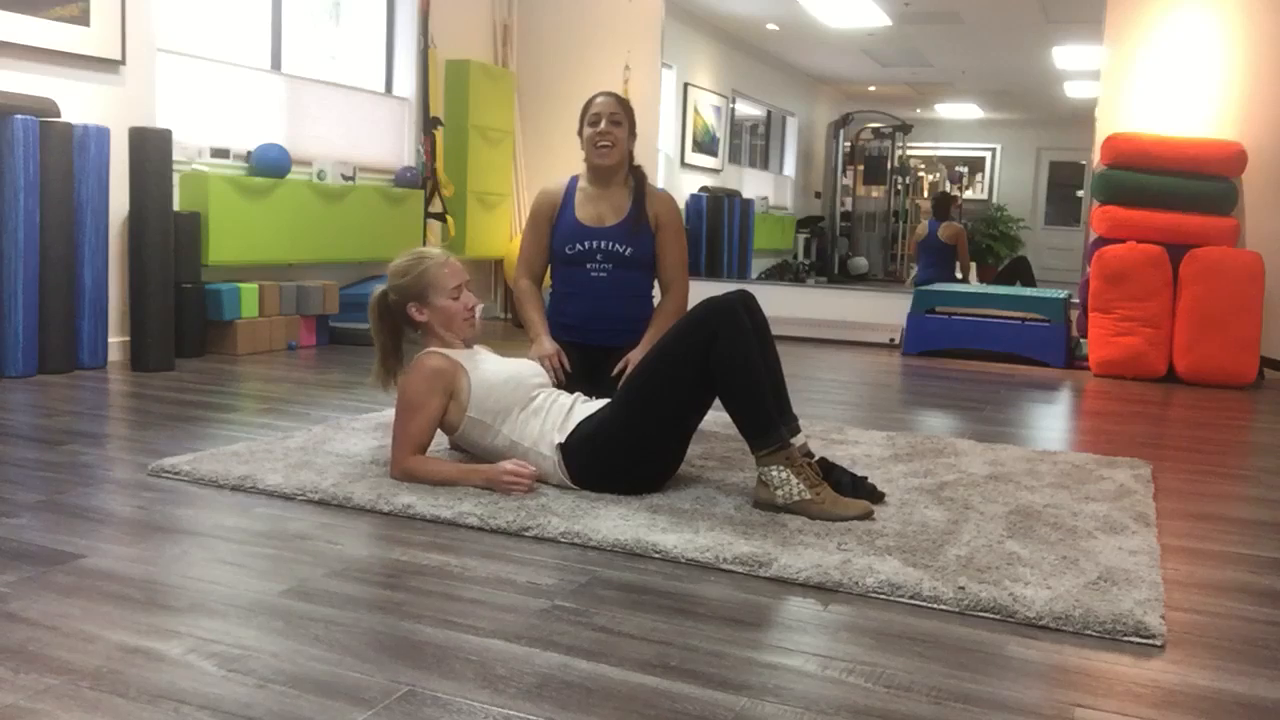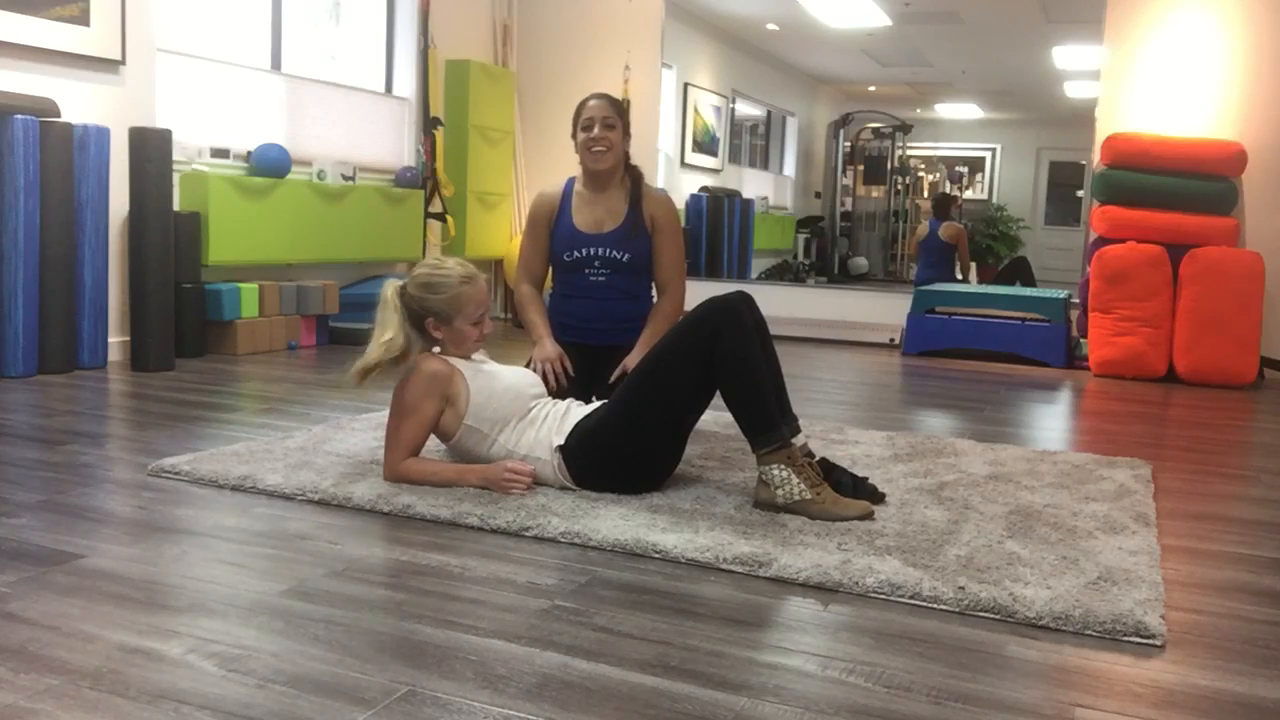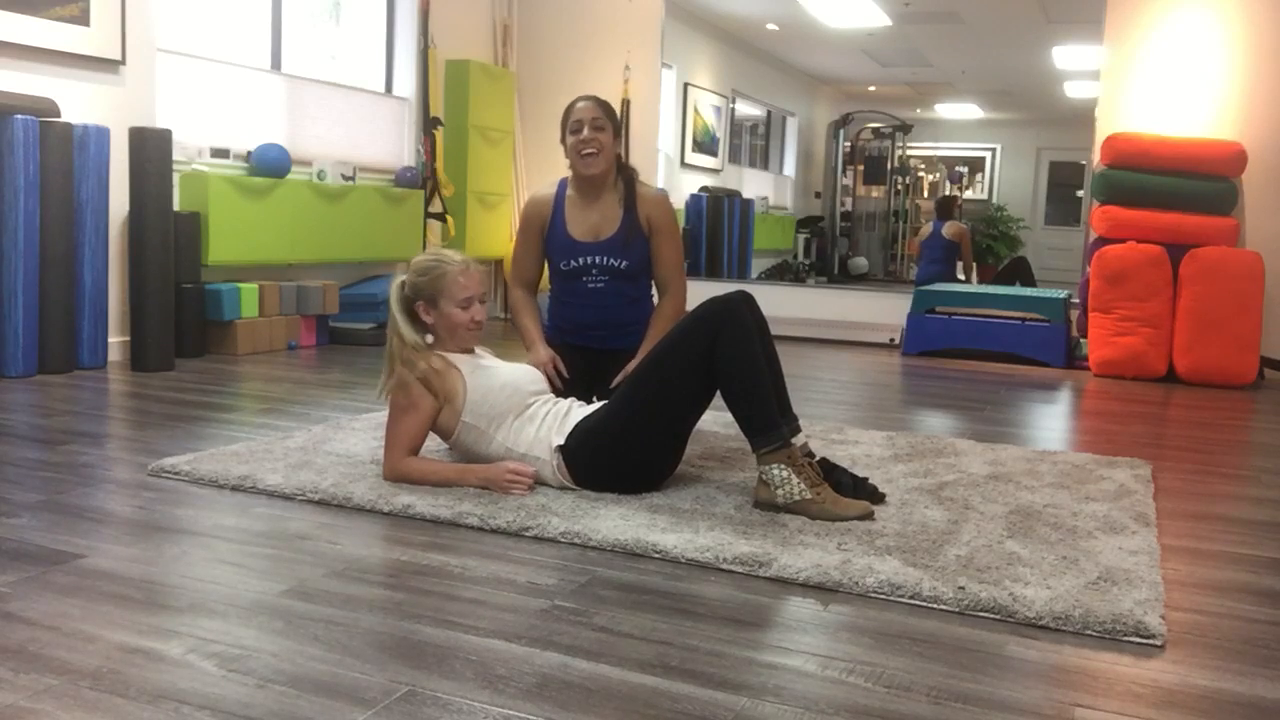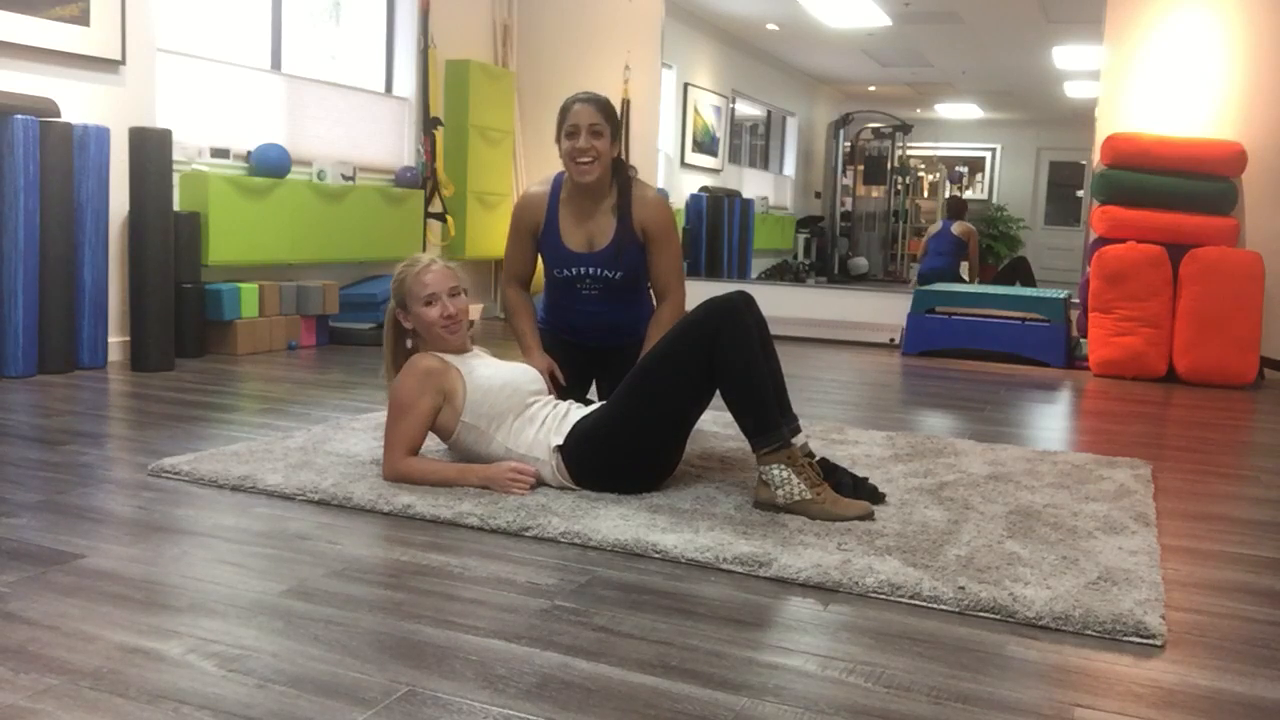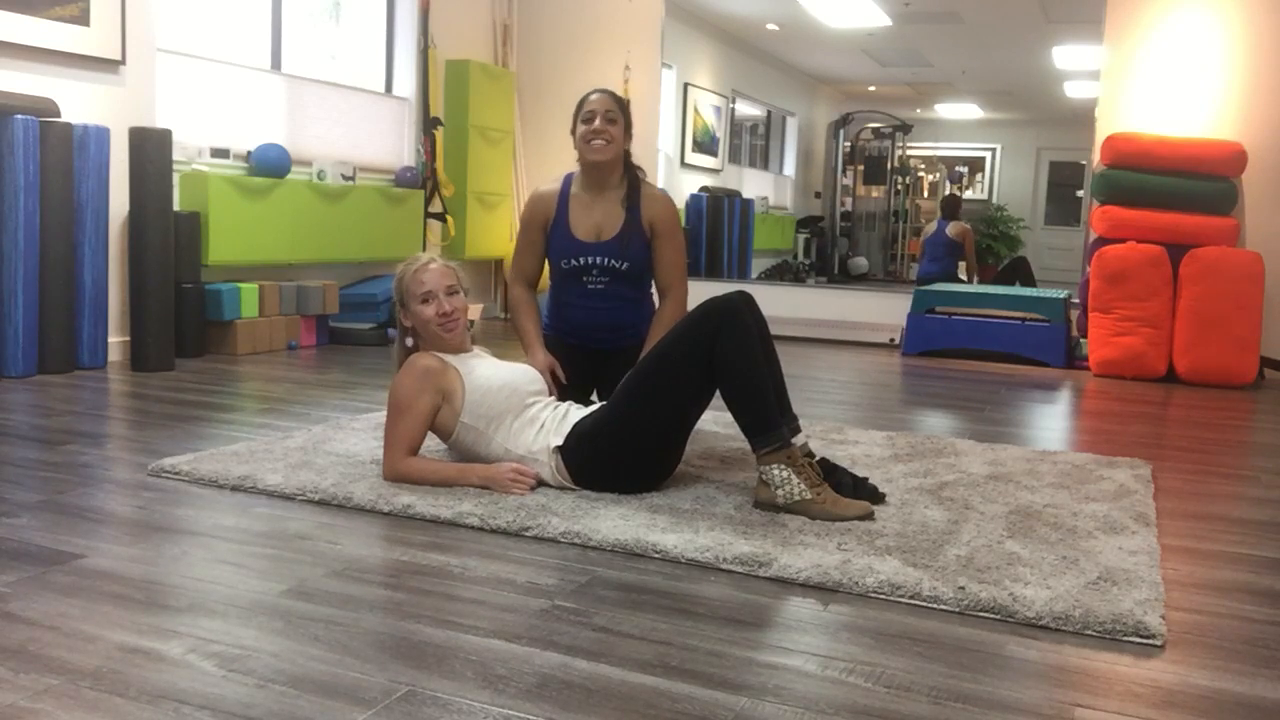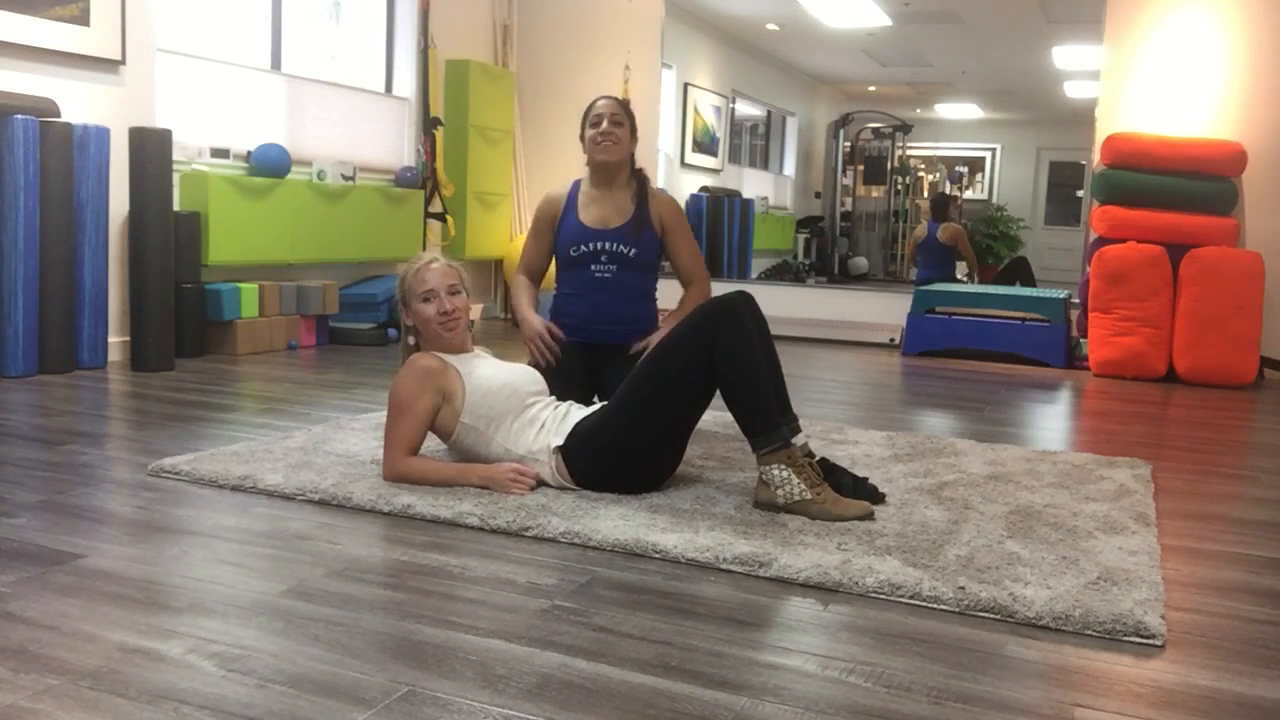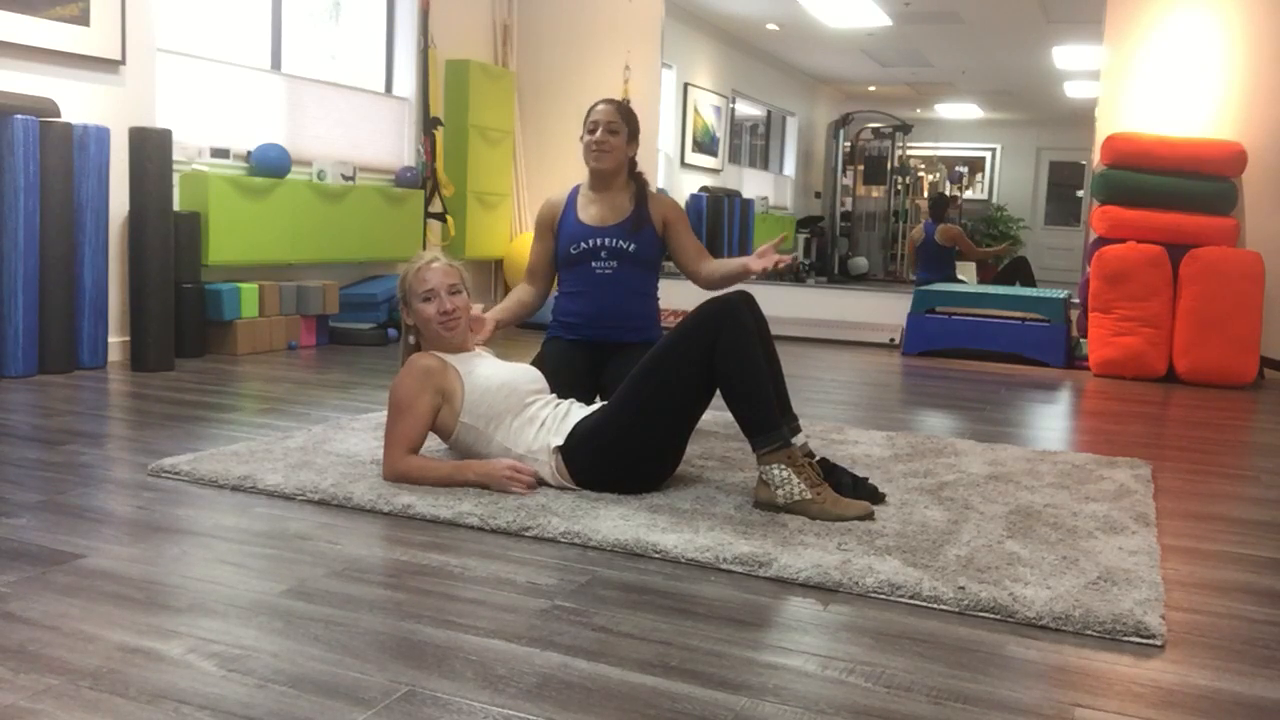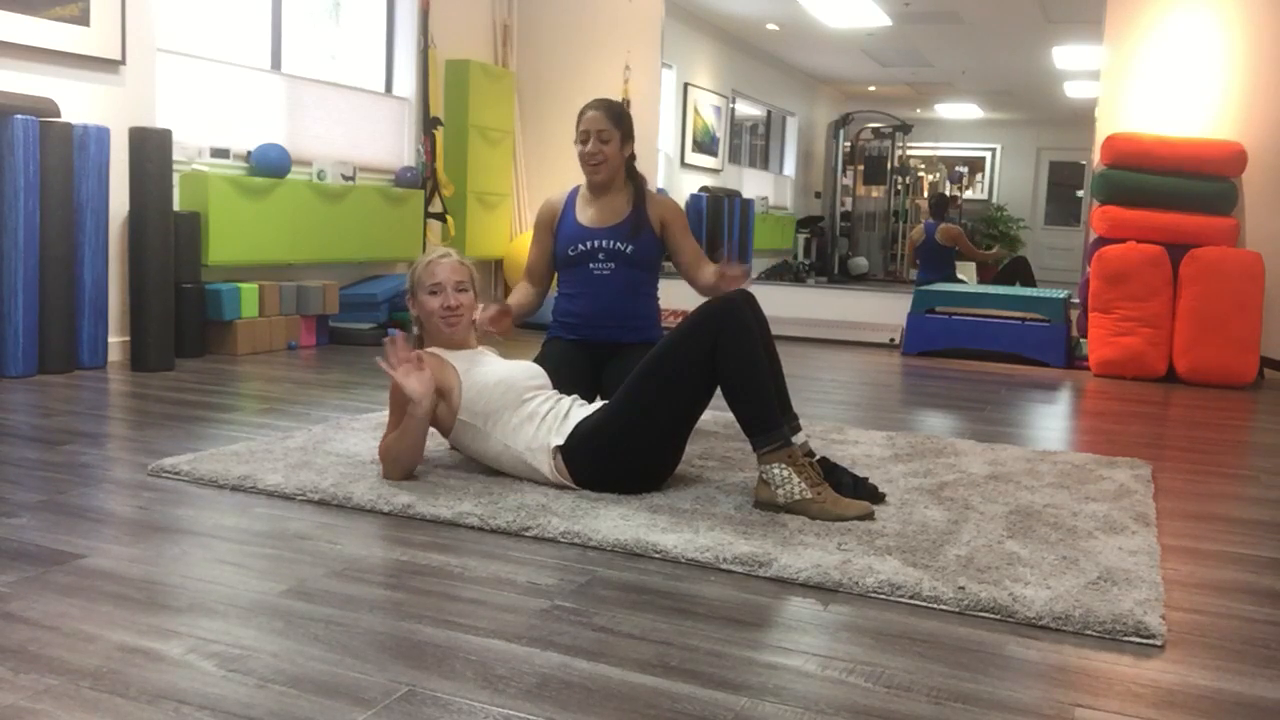
dt=0.4s
person 1, frame 1
left shoulder: (474, 356)
right shoulder: (431, 370)
right elbow: (404, 464)
right wrist: (487, 475)
left hip: (603, 434)
right hip: (597, 456)
left knee: (738, 306)
right knee: (719, 319)
left ankle: (792, 459)
right ankle: (782, 477)
person 1, frame 2
left shoulder: (469, 361)
right shoulder: (431, 376)
right elbow: (397, 466)
right wrist: (481, 475)
left hip: (600, 434)
right hip: (594, 457)
left knee: (734, 308)
right knee: (721, 318)
left ankle: (791, 458)
right ankle: (781, 475)
person 1, frame 3
left shoulder: (474, 357)
right shoulder: (426, 373)
right elbow: (396, 466)
right wrist: (484, 474)
left hip: (599, 436)
right hip: (592, 457)
left knee: (736, 307)
right knee: (723, 319)
left ankle: (791, 459)
right ankle: (782, 477)
person 1, frame 4
left shoulder: (475, 357)
right shoulder: (425, 372)
right elbow: (396, 465)
right wrist: (484, 474)
left hip: (599, 439)
right hip: (590, 457)
left knee: (735, 307)
right knee: (721, 319)
left ankle: (793, 458)
right ankle: (782, 477)
person 1, frame 5
left shoulder: (476, 357)
right shoulder: (424, 371)
right elbow: (396, 465)
right wrist: (483, 474)
left hip: (599, 440)
right hip: (590, 457)
left knee: (736, 308)
right knee: (723, 317)
left ankle: (792, 457)
right ankle: (783, 476)
person 1, frame 6
left shoulder: (478, 358)
right shoulder: (425, 372)
right elbow: (396, 465)
right wrist: (484, 474)
left hip: (598, 439)
right hip: (590, 458)
left knee: (735, 308)
right knee: (721, 318)
left ankle: (792, 459)
right ankle: (782, 477)
person 1, frame 7
left shoulder: (479, 357)
right shoulder: (424, 372)
right elbow: (395, 465)
right wrist: (480, 470)
left hip: (600, 440)
right hip: (590, 458)
left knee: (736, 306)
right knee: (722, 318)
left ankle: (791, 458)
right ankle: (783, 477)
person 1, frame 8
left shoulder: (483, 355)
right shoulder: (427, 368)
right elbow: (394, 466)
right wrist: (419, 406)
left hip: (602, 438)
right hip: (591, 457)
left knee: (737, 306)
right knee: (724, 317)
left ankle: (792, 458)
right ankle: (782, 477)
person 2, frame 1
left shoulder: (658, 205)
right shoulder: (552, 200)
left elbow: (675, 291)
right elbow: (526, 279)
left wrist: (646, 348)
right wrist: (541, 338)
left hip: (628, 353)
right hip: (564, 348)
person 2, frame 2
left shoulder: (655, 205)
right shoulder: (549, 203)
left elbow: (671, 292)
right elbow: (527, 284)
left wrist: (642, 351)
right wrist: (543, 341)
left hip: (627, 351)
right hip: (564, 348)
person 2, frame 3
left shoulder: (651, 205)
right shoulder: (542, 206)
left elbow: (673, 293)
right elbow: (521, 287)
left wrist: (645, 359)
right wrist: (537, 346)
left hip: (629, 352)
right hip: (563, 349)
person 2, frame 4
left shoulder: (649, 207)
right shoulder: (534, 204)
left elbow: (670, 298)
right elbow: (514, 285)
right wrist: (533, 353)
left hip: (630, 344)
right hip: (559, 340)
person 2, frame 5
left shoulder: (656, 205)
right shoulder: (545, 202)
left elbow: (673, 295)
right elbow: (521, 285)
right wrist: (536, 351)
left hip: (631, 348)
right hip: (563, 344)
person 2, frame 6
left shoulder: (661, 207)
right shoulder: (556, 204)
left elbow: (697, 282)
right elbow: (525, 275)
left wrist: (670, 329)
right wrist: (527, 315)
left hip: (635, 350)
right hip: (567, 345)
person 2, frame 7
left shoulder: (660, 209)
right shoulder: (556, 209)
left elbow: (703, 269)
right elbow: (534, 285)
left wrist: (747, 264)
right wrist: (494, 317)
left hip: (636, 347)
right hip: (569, 343)
person 2, frame 8
left shoulder: (658, 209)
right shoulder: (555, 210)
left elbow: (698, 270)
right elbow: (533, 282)
left wrist: (720, 278)
right wrist: (511, 309)
left hip: (636, 346)
right hip: (569, 343)
